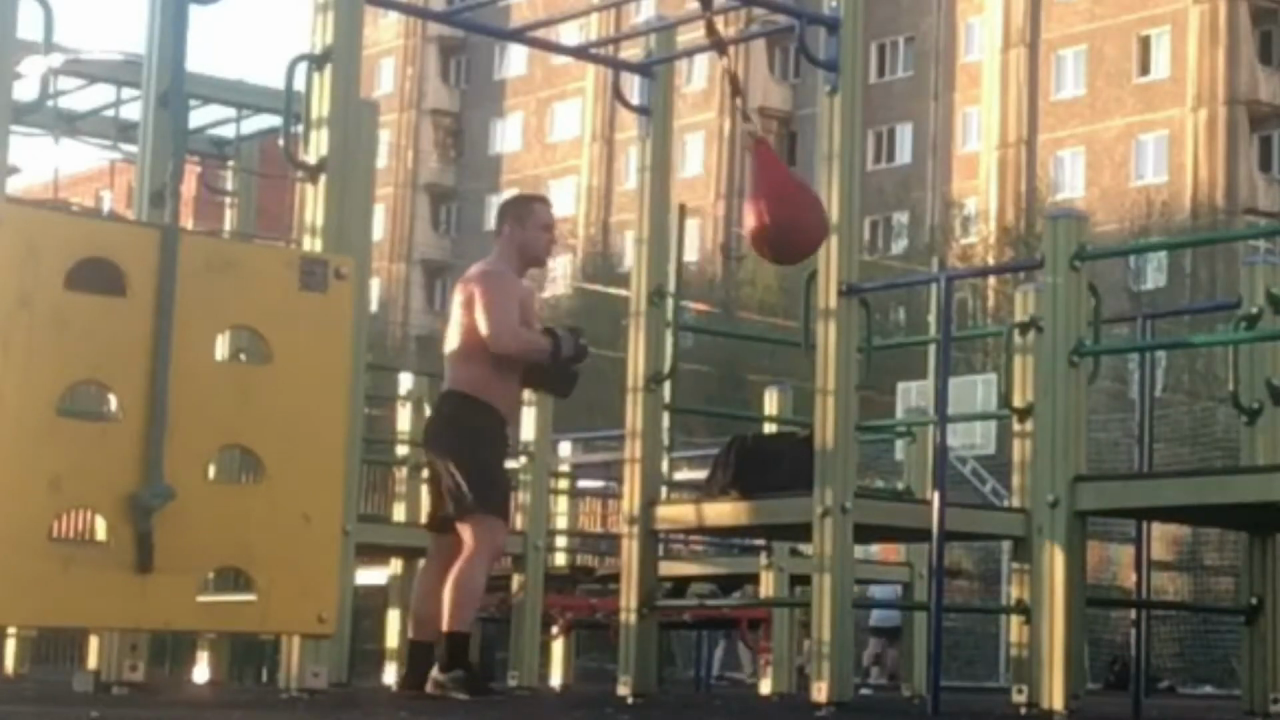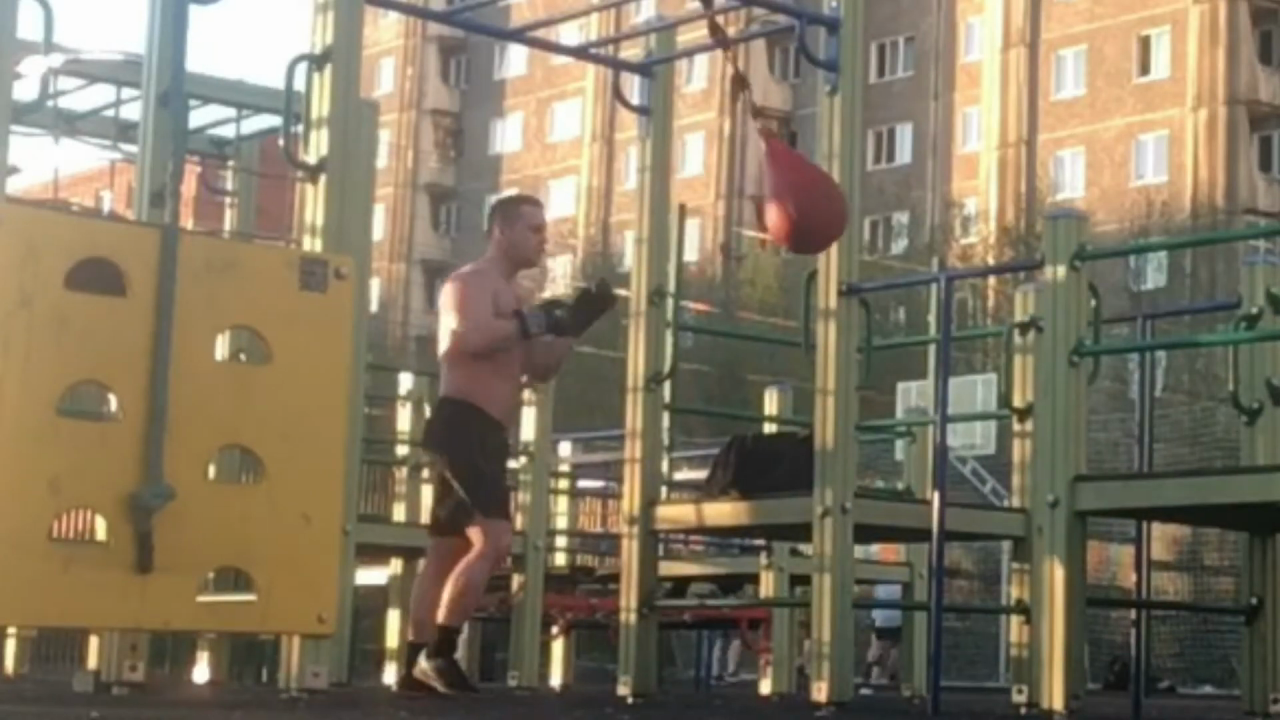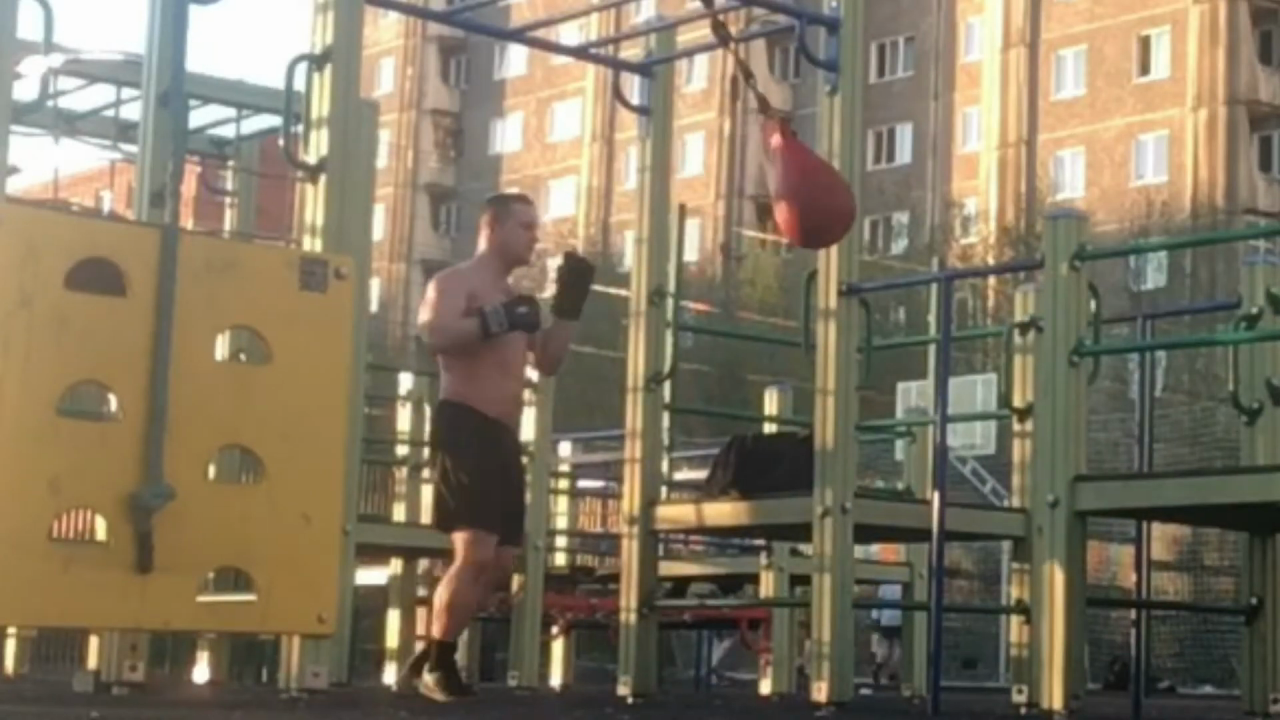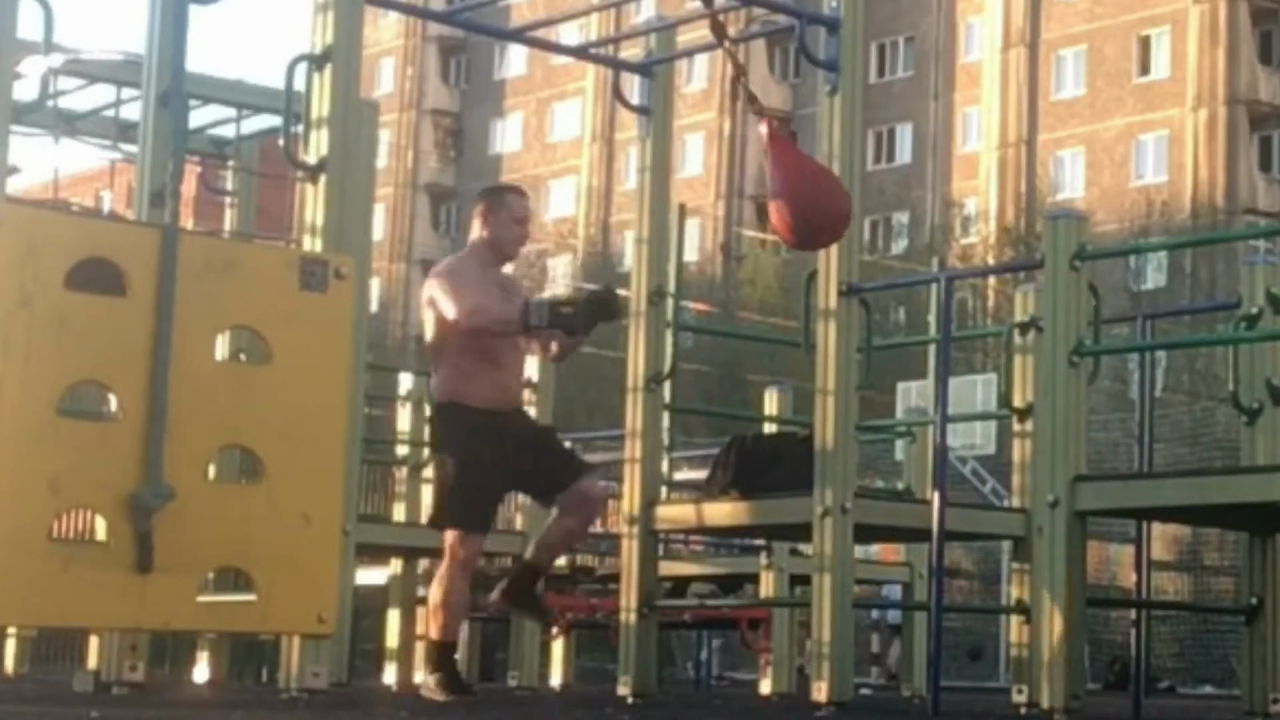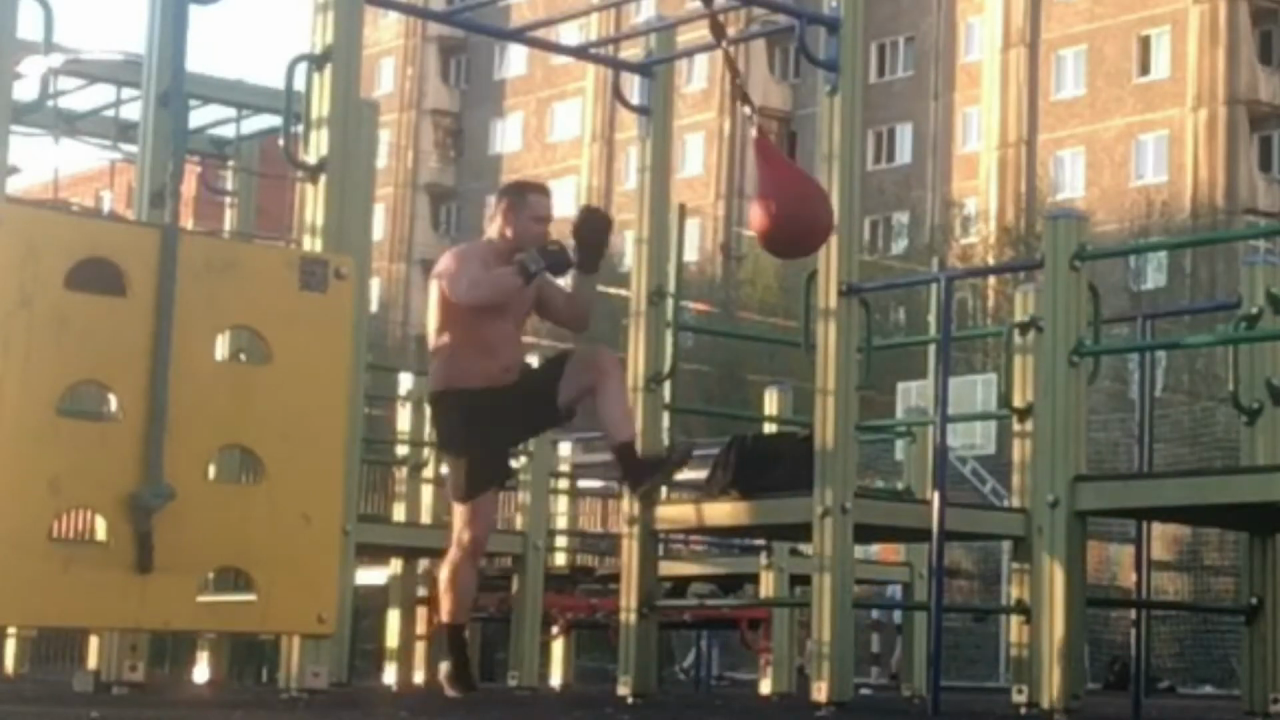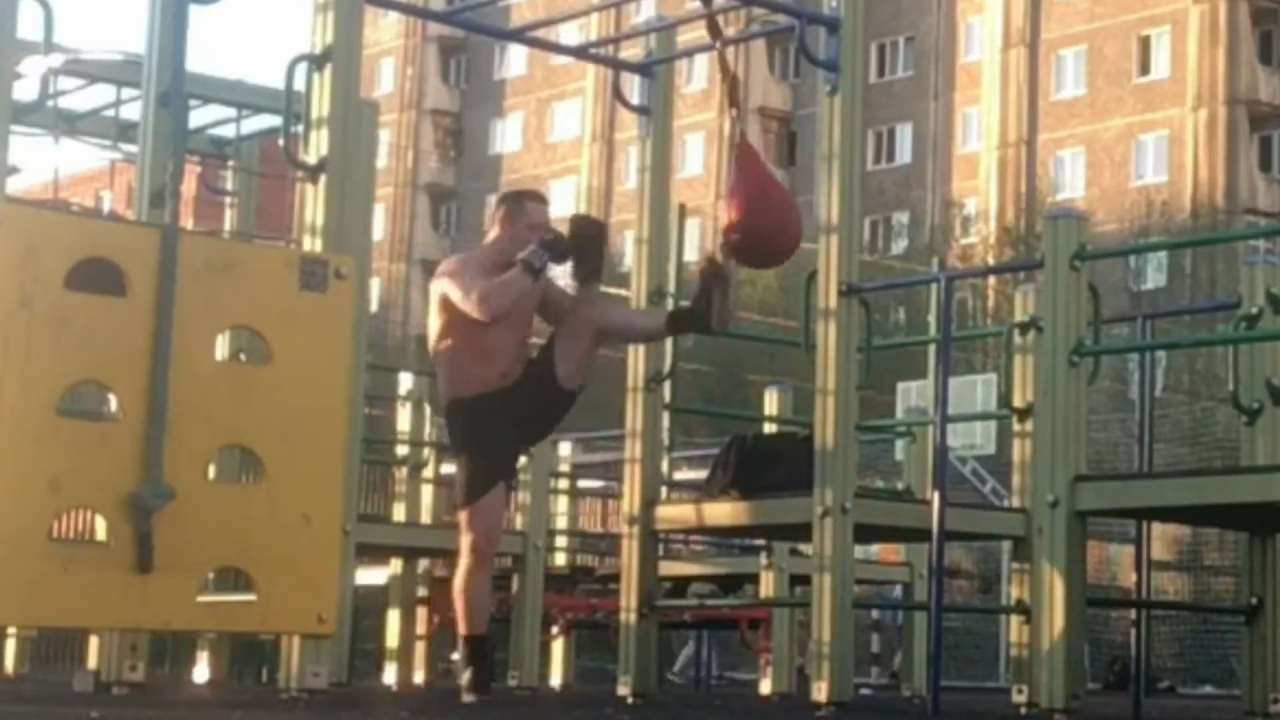
dt=0.1s
person 1, frame 1
left shoulder: (507, 292)
right shoulder: (496, 279)
right elbow: (501, 341)
left wrist: (551, 369)
right wrist: (559, 346)
left hip: (480, 427)
right hip: (464, 424)
left knee: (449, 549)
right knee: (486, 540)
left ankle: (418, 669)
right ankle: (452, 665)
person 1, frame 2
left shoulder: (504, 294)
right shoulder: (472, 281)
left elbow: (540, 369)
right elbow: (467, 341)
left wrist: (575, 318)
right wrist: (533, 322)
left hip: (482, 434)
right hip: (463, 428)
left knee: (447, 552)
right knee: (493, 542)
left ankle: (418, 667)
right ankle: (439, 655)
person 1, frame 3
left shoulder: (510, 295)
right shoulder: (455, 282)
left elbow: (550, 362)
right elbow: (434, 334)
left wrist: (569, 305)
right wrist: (500, 319)
left hip: (501, 436)
right hip: (465, 432)
left knee: (495, 560)
right knee: (477, 553)
left ankle: (431, 651)
right ankle: (437, 667)
person 1, frame 4
left shoulder: (509, 289)
right shoulder: (451, 274)
left elbow: (553, 349)
right elbow: (471, 318)
left wrist: (579, 319)
right wrist: (547, 313)
left hip: (512, 423)
right hip: (464, 427)
left knee: (591, 494)
right knee: (463, 551)
left ankle: (522, 582)
right ankle: (439, 668)
person 1, frame 5
left shoulder: (524, 273)
right shoulder: (461, 261)
left elbow: (576, 318)
right elbow: (466, 296)
left wrist: (587, 261)
right wrist: (528, 265)
left hip: (517, 396)
right hip: (465, 408)
left knee: (602, 361)
right knee: (473, 531)
left ankle: (630, 463)
right ankle: (454, 654)
person 1, frame 6
left shoulder: (530, 279)
right shoulder: (455, 271)
left elbow: (580, 310)
right elbow: (488, 307)
left wrist: (589, 263)
right wrist: (537, 258)
left hip: (527, 393)
right hip: (477, 415)
left knee: (591, 314)
right knee: (480, 538)
left ankle: (693, 318)
right ankle: (475, 665)
